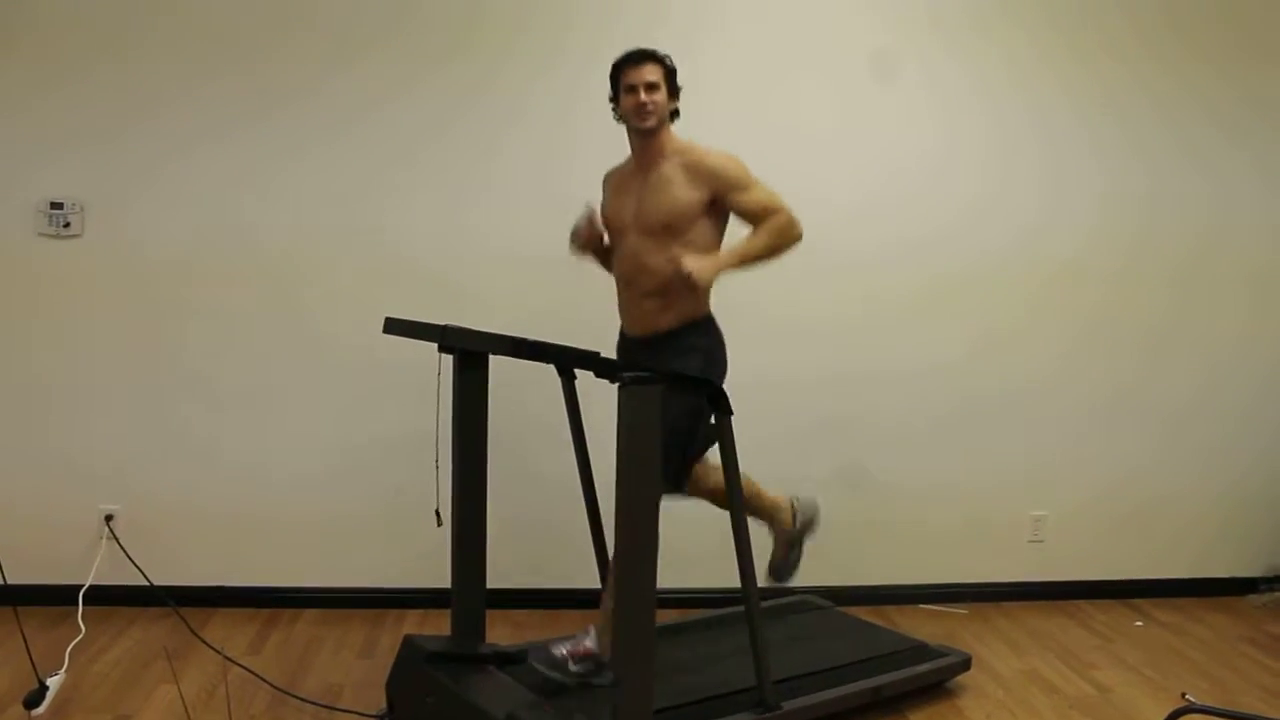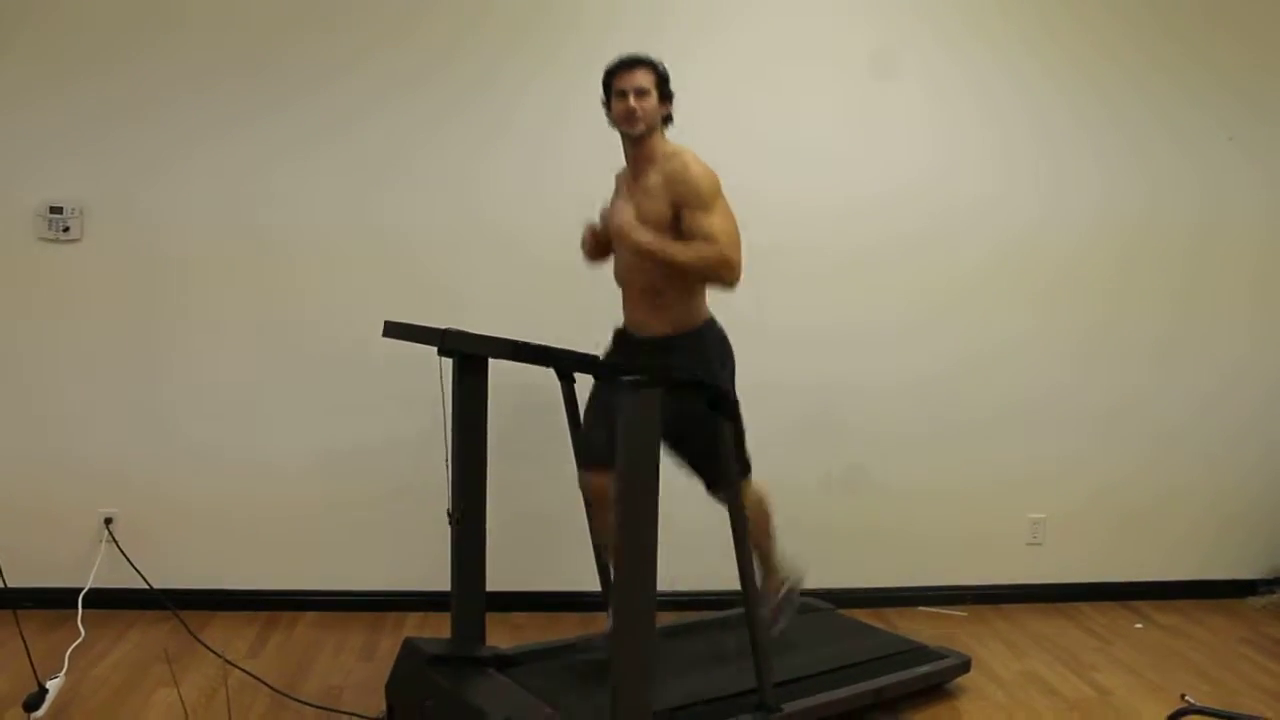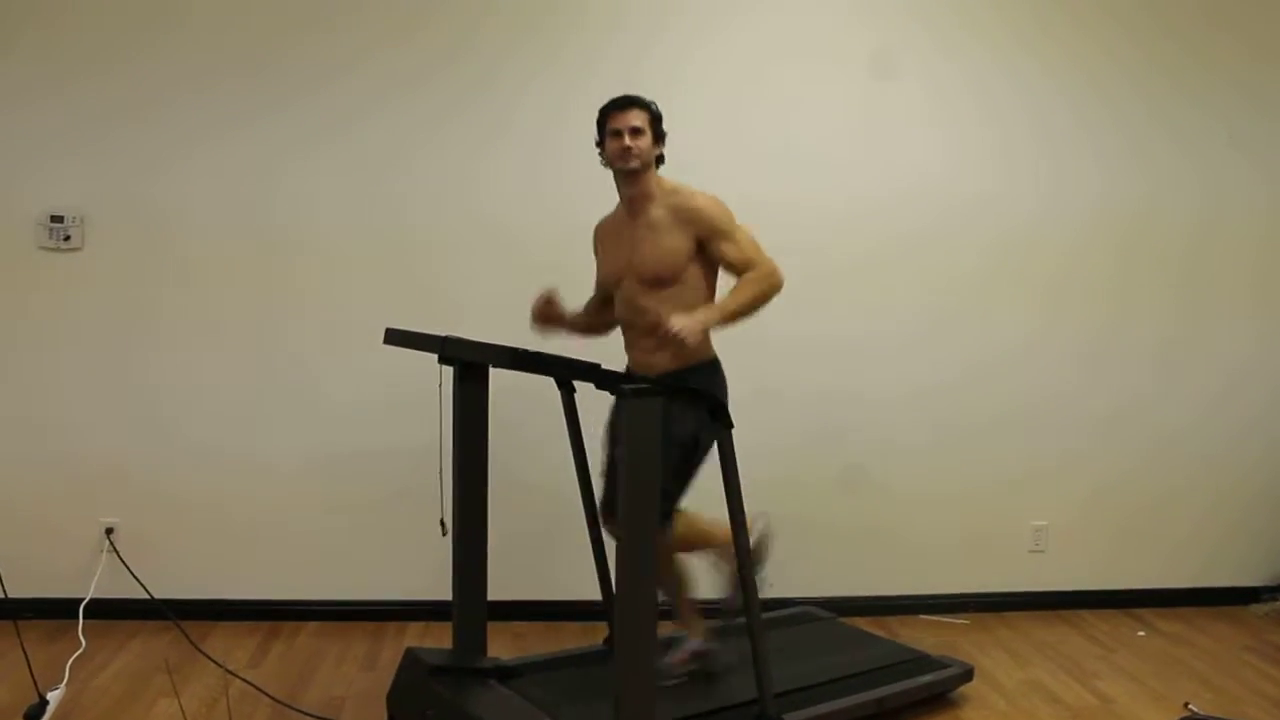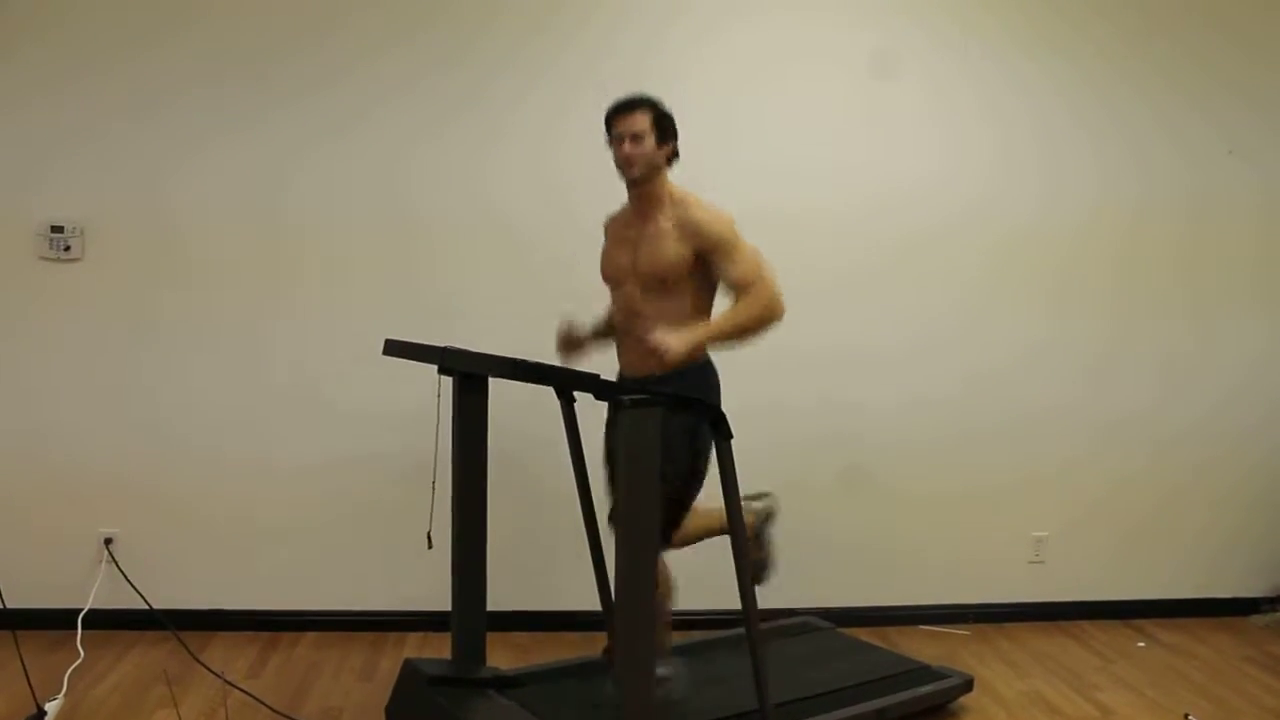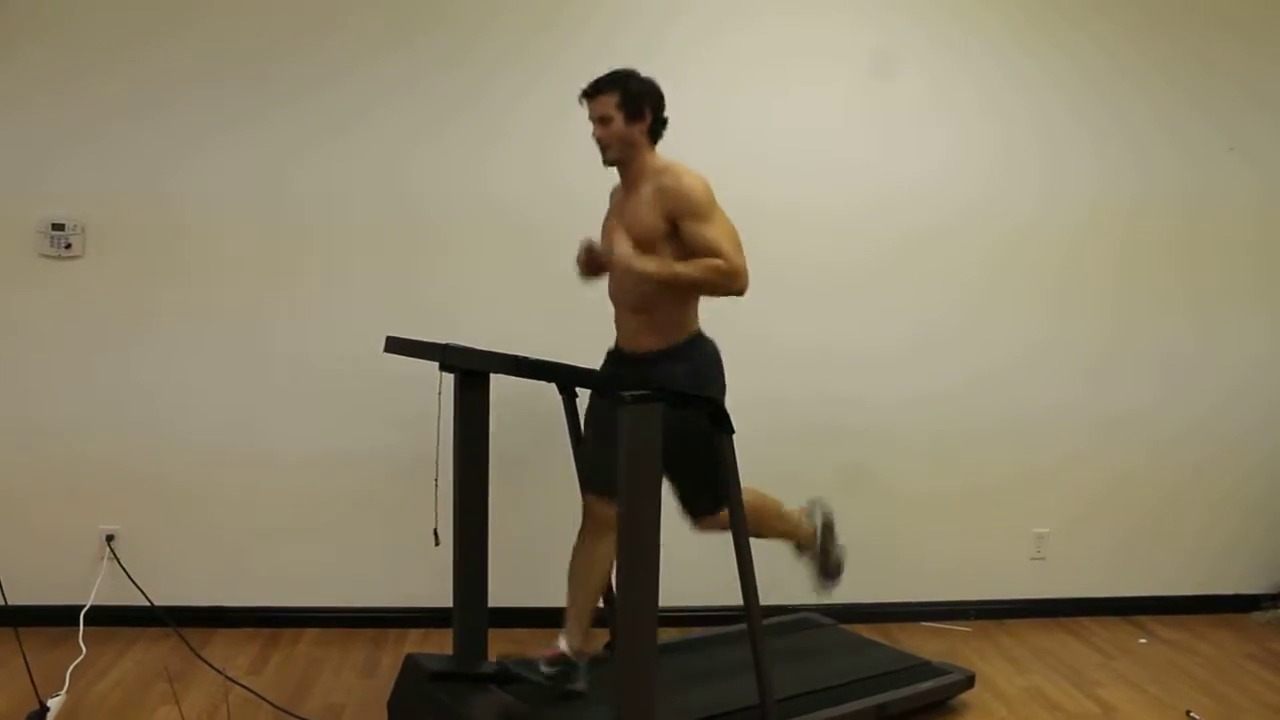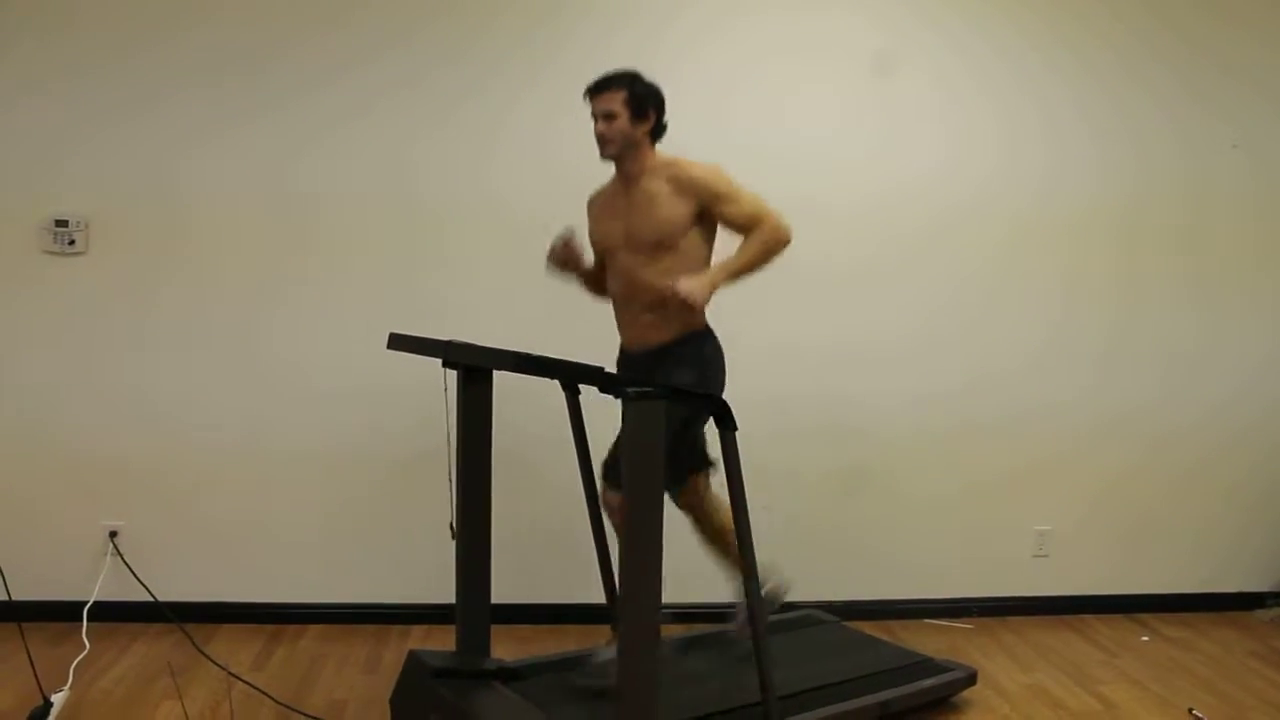
dt=0.3s
person 1, frame 1
left shoulder: (709, 168)
right shoulder: (614, 182)
left elbow: (787, 225)
left wrist: (716, 261)
right wrist: (593, 247)
left hip: (687, 353)
right hip: (634, 351)
right knee: (685, 472)
left ankle: (599, 645)
right ankle: (788, 517)
person 1, frame 2
left shoulder: (689, 174)
right shoulder: (625, 178)
left elbow: (727, 267)
left wrist: (635, 235)
right wrist: (607, 243)
left hip: (691, 351)
right hip: (630, 347)
left knee: (728, 486)
right knee: (597, 481)
left ankle: (777, 581)
person 1, frame 3
left shoulder: (692, 209)
right shoulder: (605, 229)
left elbow: (768, 275)
left wrist: (704, 319)
right wrist: (562, 320)
left hip: (691, 388)
left knee: (626, 517)
left ankle: (741, 541)
right ankle: (699, 636)
person 1, frame 4
left shoulder: (701, 223)
right shoulder: (615, 226)
left elbow: (767, 303)
left wrist: (692, 337)
right wrist: (590, 335)
left hip: (684, 391)
right hip: (630, 392)
right knee: (664, 523)
left ankle: (660, 656)
right ankle: (747, 517)
person 1, frame 5
left shoulder: (682, 187)
right shoulder: (619, 194)
left elbow: (733, 273)
left wrist: (638, 266)
right wrist: (604, 263)
left hip: (684, 370)
right hip: (624, 367)
left knee: (711, 506)
right knee: (600, 508)
left ankle: (811, 532)
right ankle: (571, 650)
person 1, frame 6
left shoulder: (691, 180)
right shoulder: (601, 202)
left elbow: (774, 231)
left wrist: (709, 280)
right wrist: (575, 265)
left hip: (688, 361)
right hip: (635, 363)
left knee: (619, 495)
right knee: (688, 492)
right ankle: (761, 585)
